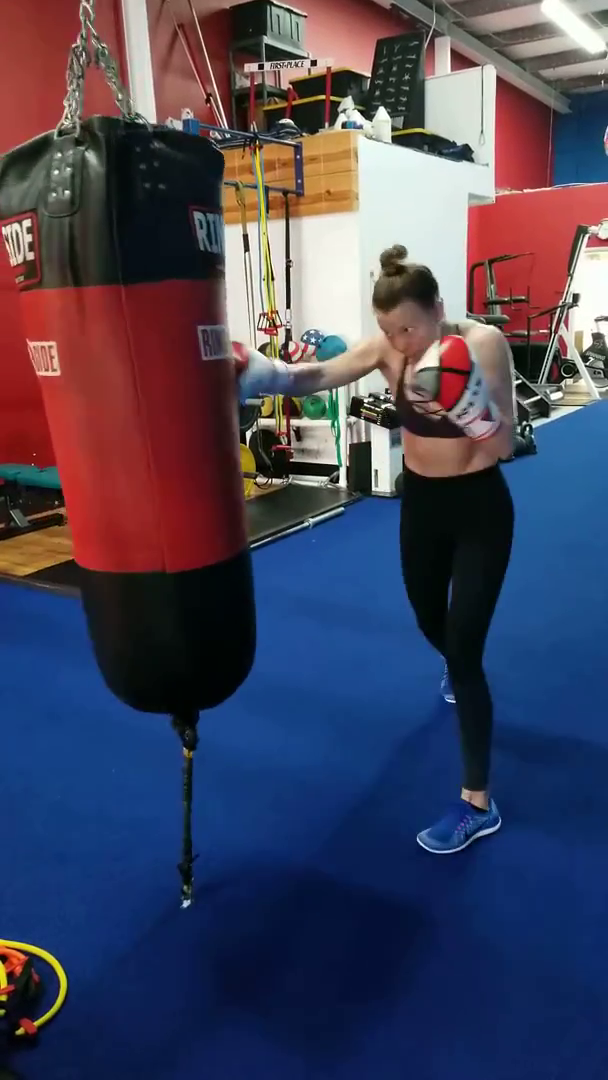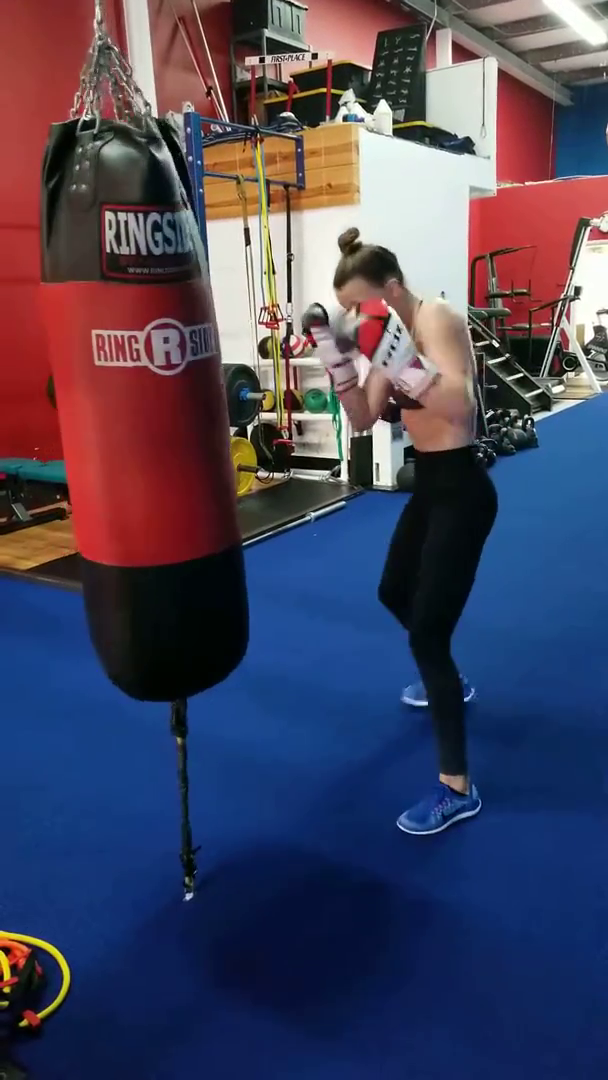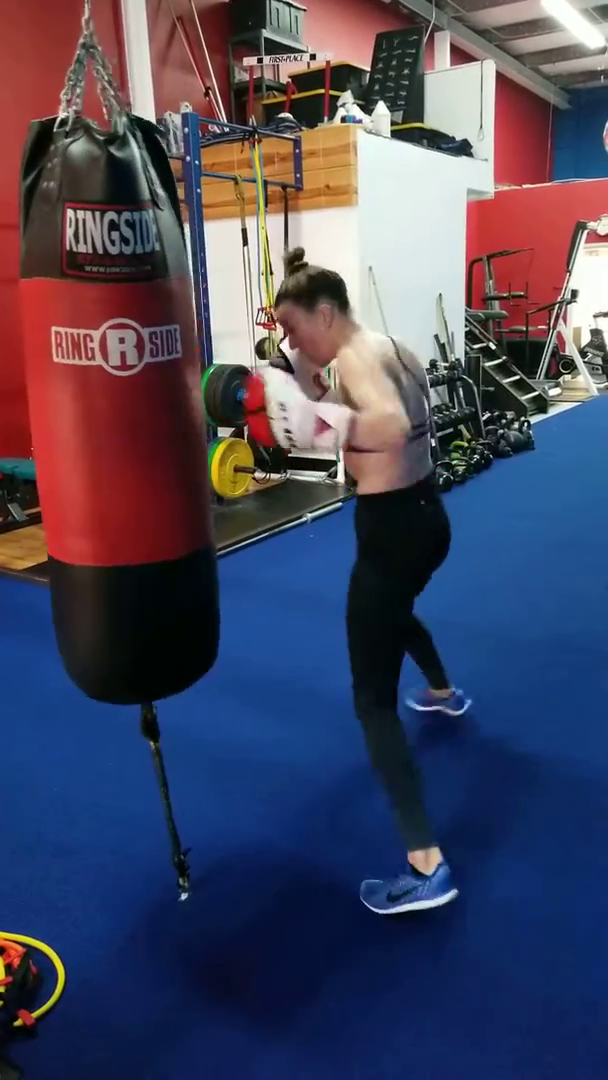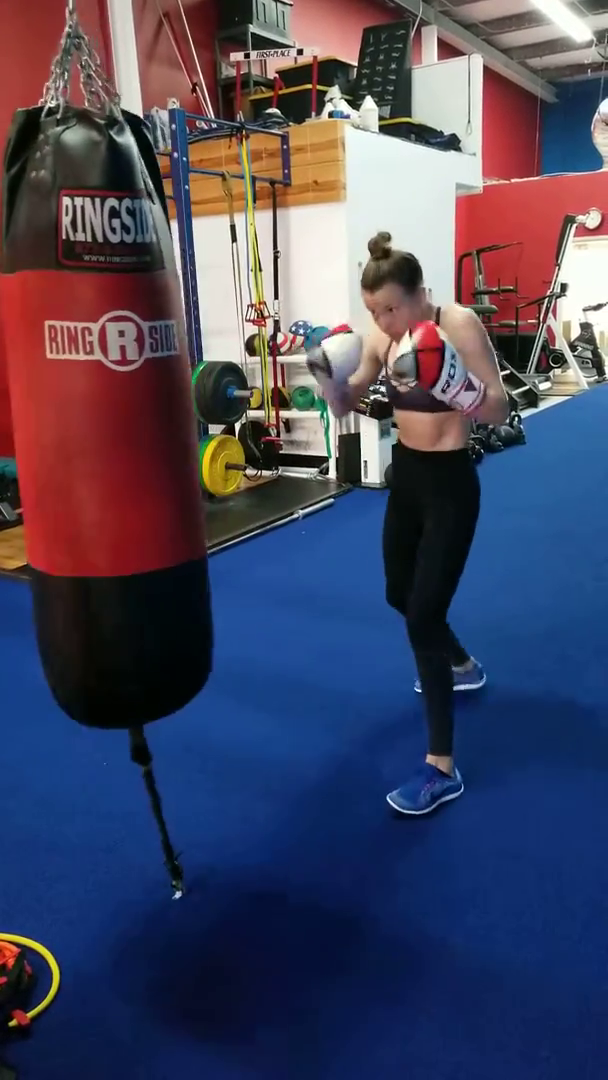
dt=1s
person 1, frame 1
left shoulder: (485, 342)
right shoulder: (389, 350)
left elbow: (503, 446)
right elbow: (321, 375)
left wrist: (466, 399)
right wrist: (269, 373)
left hip: (481, 509)
right hip: (421, 504)
left knee: (465, 656)
right knee: (430, 622)
left ankle: (477, 804)
right ankle: (461, 664)
person 1, frame 2
left shoulder: (436, 318)
right shoulder: (390, 334)
left elbow: (458, 406)
right elbow: (362, 419)
left wrist: (396, 357)
right wrist: (336, 354)
left hip: (461, 490)
right hip: (429, 485)
left knee: (427, 635)
right knee: (395, 593)
left ankle: (456, 787)
right ankle: (449, 684)
person 1, frame 3
left shoulder: (357, 358)
right shoulder: (389, 350)
left elbow: (394, 437)
left wrist: (305, 417)
right wrist: (304, 383)
left hip: (389, 534)
right hip: (424, 519)
left knee: (373, 698)
right knee: (394, 610)
left ankle: (427, 866)
right ankle: (445, 692)
person 1, frame 4
left shoulder: (460, 325)
right shoulder: (382, 338)
left elbow: (495, 412)
right elbow: (346, 401)
left wrist: (446, 380)
right wrist: (335, 386)
left hip: (450, 483)
right hip: (406, 474)
left knee: (424, 621)
right knee: (401, 593)
left ankle: (442, 768)
right ankle: (461, 667)
